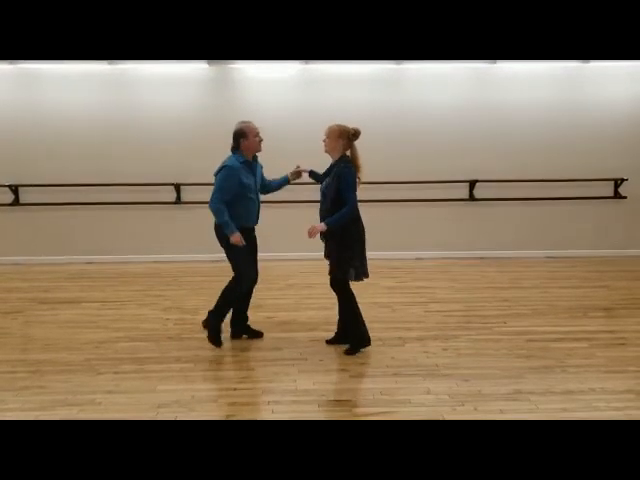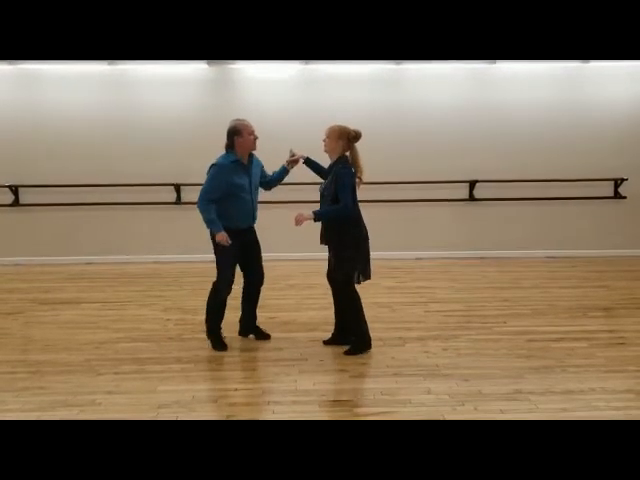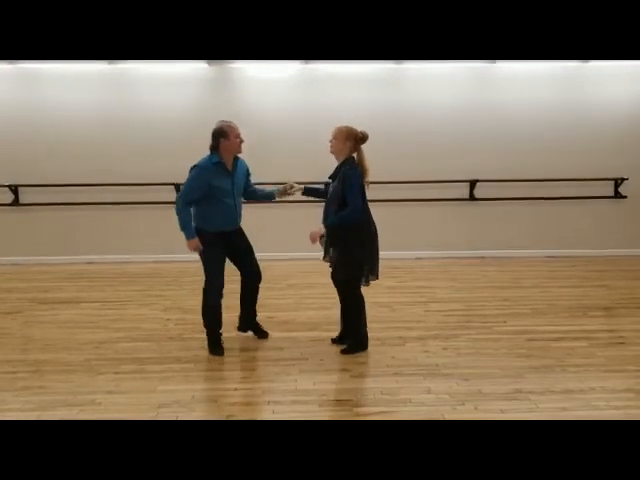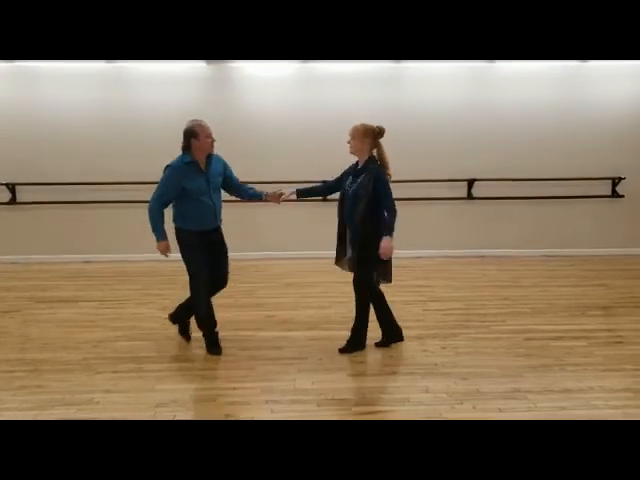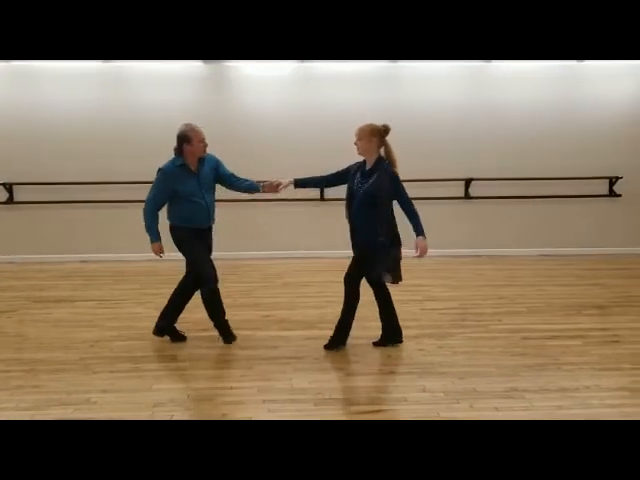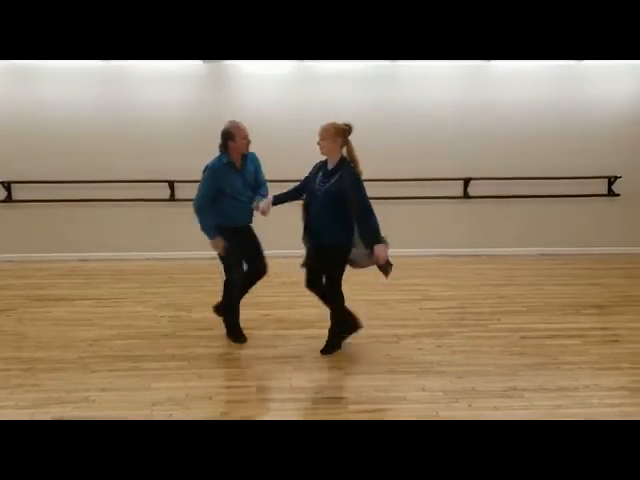
dt=0.4s
person 1, frame 1
left shoulder: (345, 170)
right shoulder: (337, 167)
left elbow: (350, 207)
left wrist: (325, 225)
right wrist: (309, 173)
left hip: (347, 236)
right hip: (338, 235)
left knee: (340, 283)
right knee: (337, 281)
left ankle: (361, 337)
right ankle: (345, 332)
person 1, frame 2
left shoulder: (344, 170)
right shoulder: (336, 167)
left elbow: (346, 207)
left wrist: (313, 215)
right wrist: (305, 160)
left hip: (349, 237)
right hip: (340, 236)
left knee: (345, 285)
right knee: (336, 281)
left ankle: (362, 339)
right ankle: (343, 333)
person 1, frame 3
left shoulder: (351, 172)
right shoulder: (342, 170)
left elbow: (355, 210)
right elbow: (331, 194)
left wrist: (325, 228)
right wrist: (303, 190)
left hip: (357, 239)
right hip: (345, 238)
left knee: (350, 285)
right knee: (340, 280)
left ankle: (358, 340)
right ankle: (348, 331)
person 1, frame 4
left shoulder: (377, 172)
right shoulder: (352, 171)
left elbow: (389, 207)
right elbow: (328, 188)
left wrist: (388, 236)
right wrist: (296, 192)
left hip: (372, 239)
right hip: (357, 240)
left knee: (362, 286)
right knee: (368, 285)
left ankle: (357, 340)
right ankle: (392, 332)
person 1, frame 5
left shoulder: (387, 174)
right shoulder: (355, 169)
left elbow: (406, 204)
right elbow: (326, 181)
left wrist: (420, 234)
right wrist: (294, 182)
left hip: (376, 240)
right hip: (361, 238)
left knee: (351, 281)
right knee: (376, 282)
left ankle: (340, 336)
right ankle: (392, 333)
person 1, frame 6
left shoulder: (349, 174)
right shoulder: (318, 169)
left elbow: (365, 209)
right elbow: (297, 191)
left wrist: (378, 242)
right wrist: (272, 199)
left hip: (338, 240)
right hip: (316, 238)
left knee: (332, 286)
right knee: (312, 281)
left ankle: (335, 337)
right ankle: (348, 321)
person 2, frame 1
left shoulder: (254, 164)
right shoulder: (231, 167)
left elbow: (263, 187)
right elbow: (216, 202)
left wrist: (288, 178)
right wrist: (231, 231)
left hip: (247, 230)
right hip: (231, 232)
left knee: (249, 279)
right knee: (243, 277)
left ankle: (239, 325)
right ankle: (213, 324)
person 2, frame 2
left shoulder: (255, 162)
right shoulder: (222, 167)
left elbow: (267, 183)
right elbow: (204, 201)
left wrist: (286, 168)
right wrist: (216, 229)
left hip: (247, 231)
right hip: (226, 234)
left knee: (255, 278)
right knee: (225, 282)
left ankle: (248, 324)
right ankle: (213, 331)
person 2, frame 3
left shoulder: (241, 165)
right shoulder: (203, 169)
left elbow: (249, 192)
right elbow: (182, 203)
left wrist: (276, 194)
right wrist: (190, 235)
left hip: (234, 232)
right hip: (209, 236)
left knee: (253, 274)
right knee: (215, 286)
left ankle: (248, 320)
right ankle: (214, 336)
person 2, frame 4
left shoulder: (217, 162)
right shoulder: (176, 169)
left elbow: (237, 187)
right elbow: (156, 205)
left wrist: (264, 196)
right wrist: (160, 236)
left hip: (214, 232)
right hip: (190, 236)
left knee: (220, 280)
right knee: (202, 284)
left ankle: (181, 314)
right ankle: (210, 335)
person 2, frame 5
left shoulder: (212, 162)
right shoulder: (169, 172)
left elbow: (233, 181)
right elbow: (151, 206)
left wrist: (259, 187)
right wrist: (155, 238)
left hip: (205, 231)
right hip: (184, 232)
left knee: (193, 278)
right knee: (208, 276)
left ankle: (165, 324)
right ankle: (222, 324)
person 2, frame 6
left shoulder: (252, 160)
right shoulder: (214, 169)
left elbow: (262, 187)
right elbow: (200, 205)
left wrist: (259, 201)
right wrist: (213, 236)
left hip: (244, 227)
right hip: (223, 230)
left knee: (259, 269)
right knee: (235, 276)
left ankle: (225, 306)
right ankle: (232, 325)
